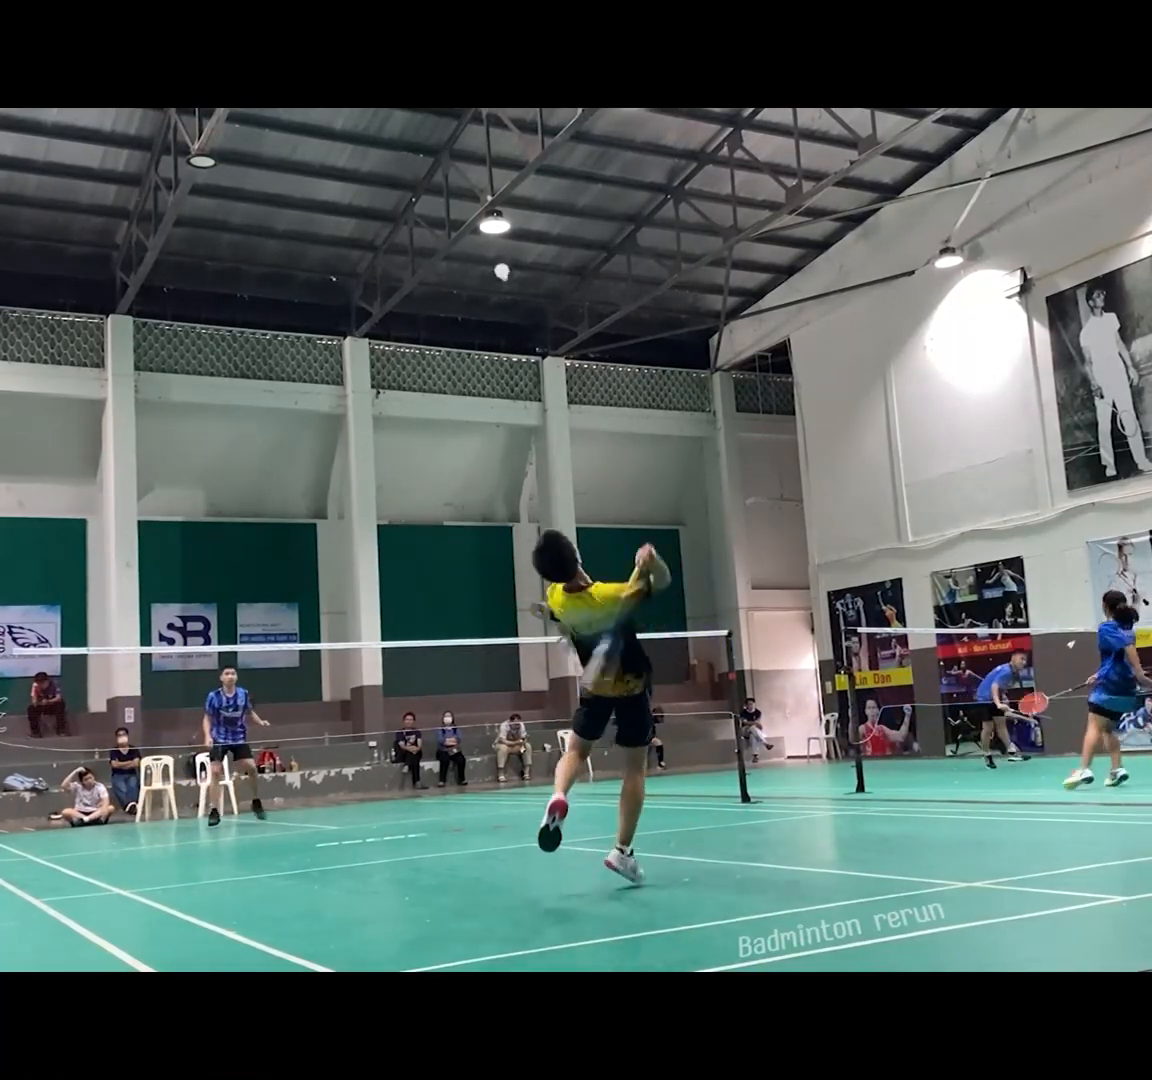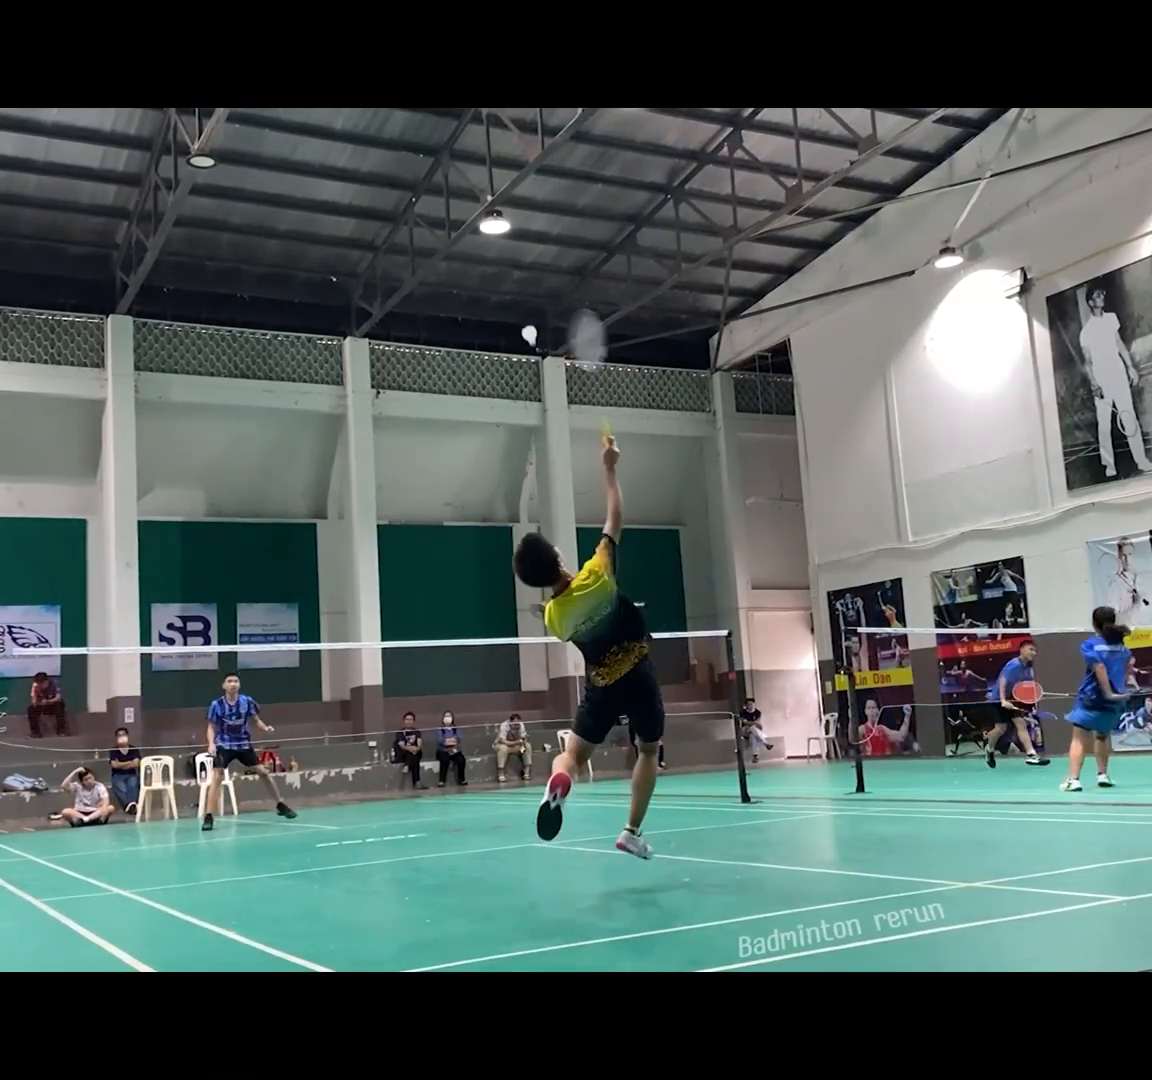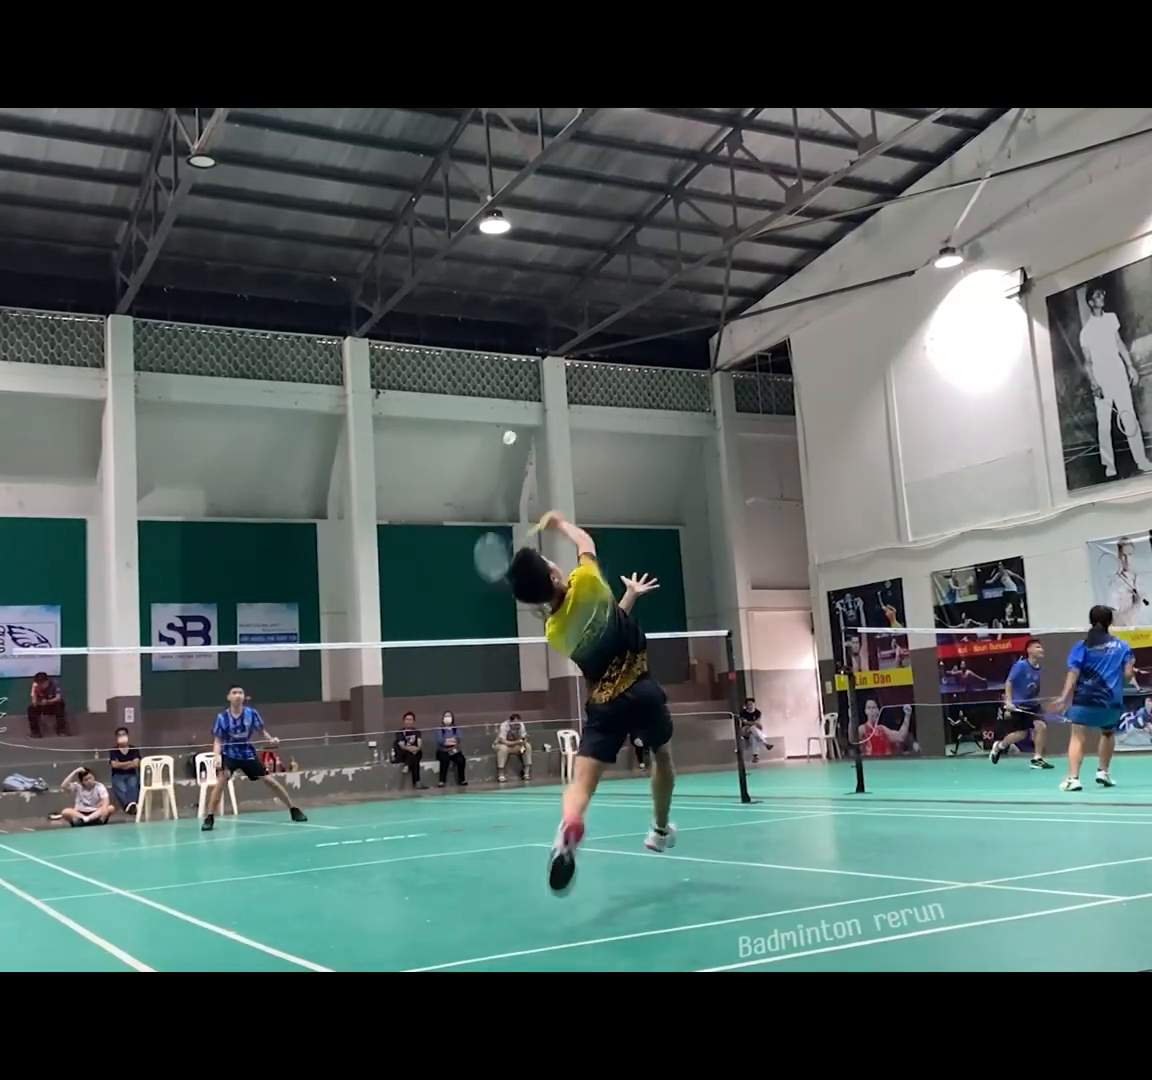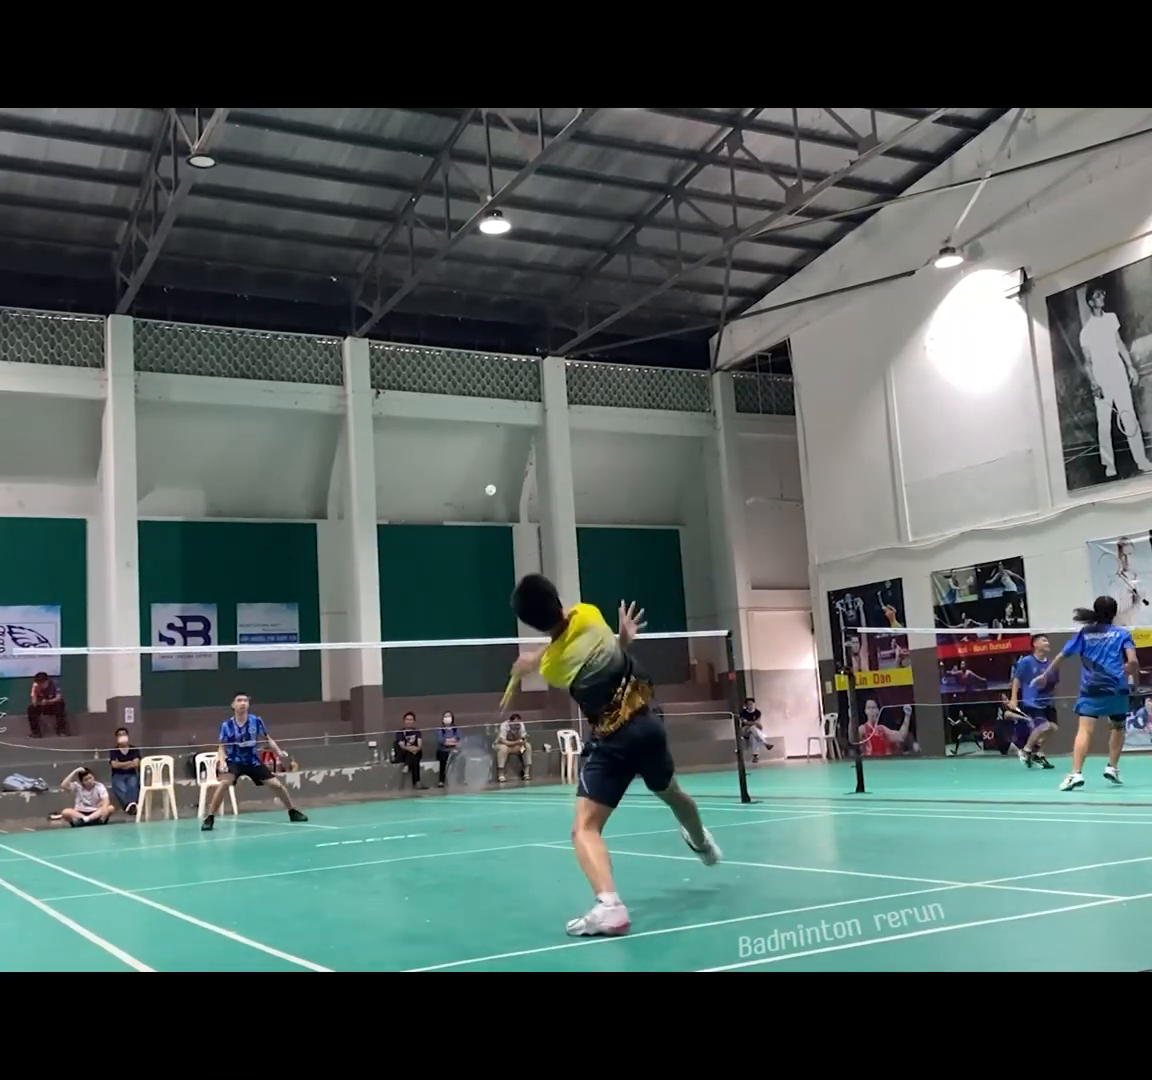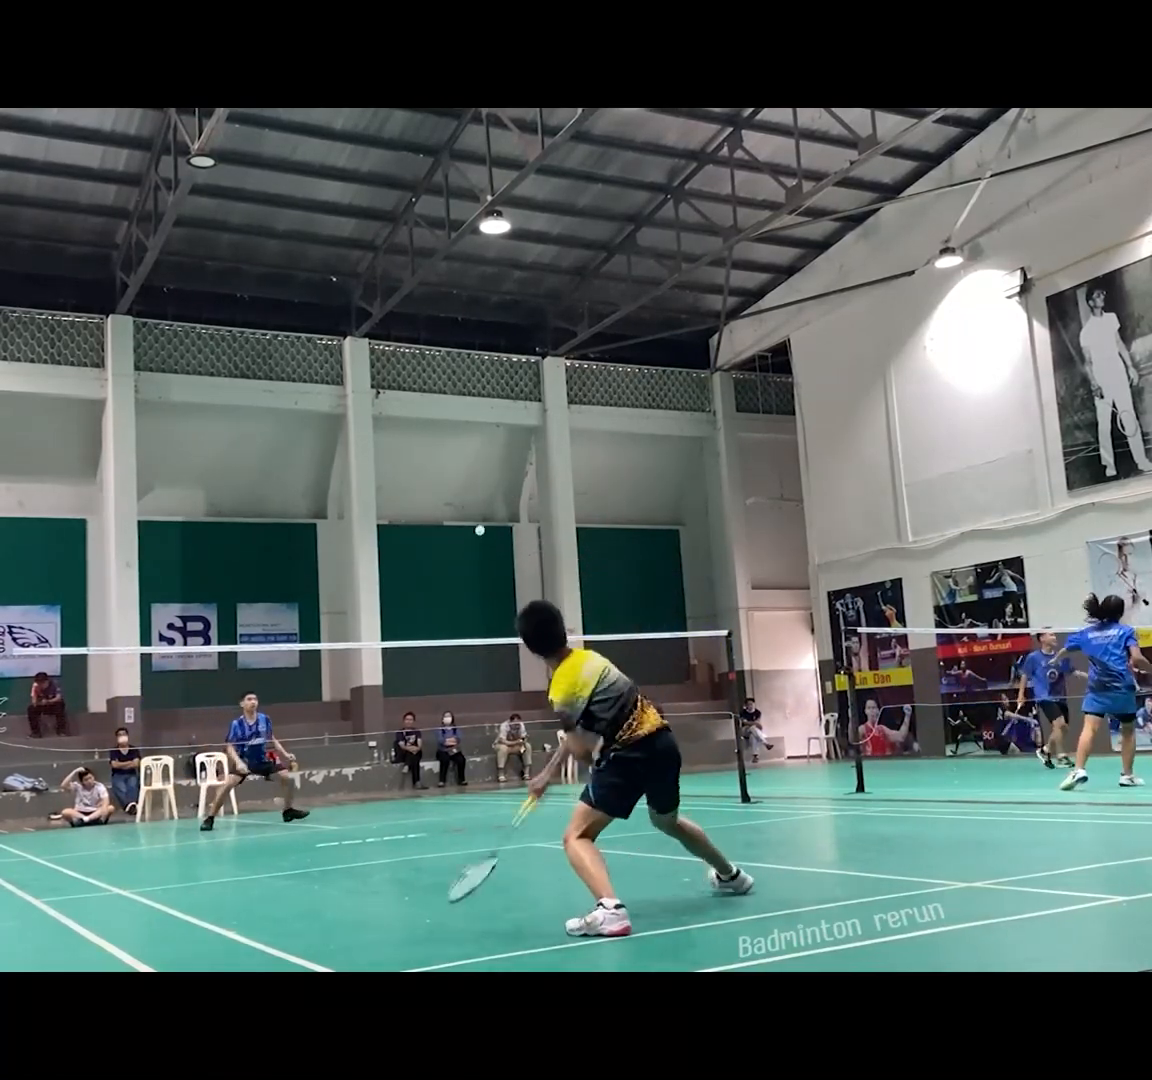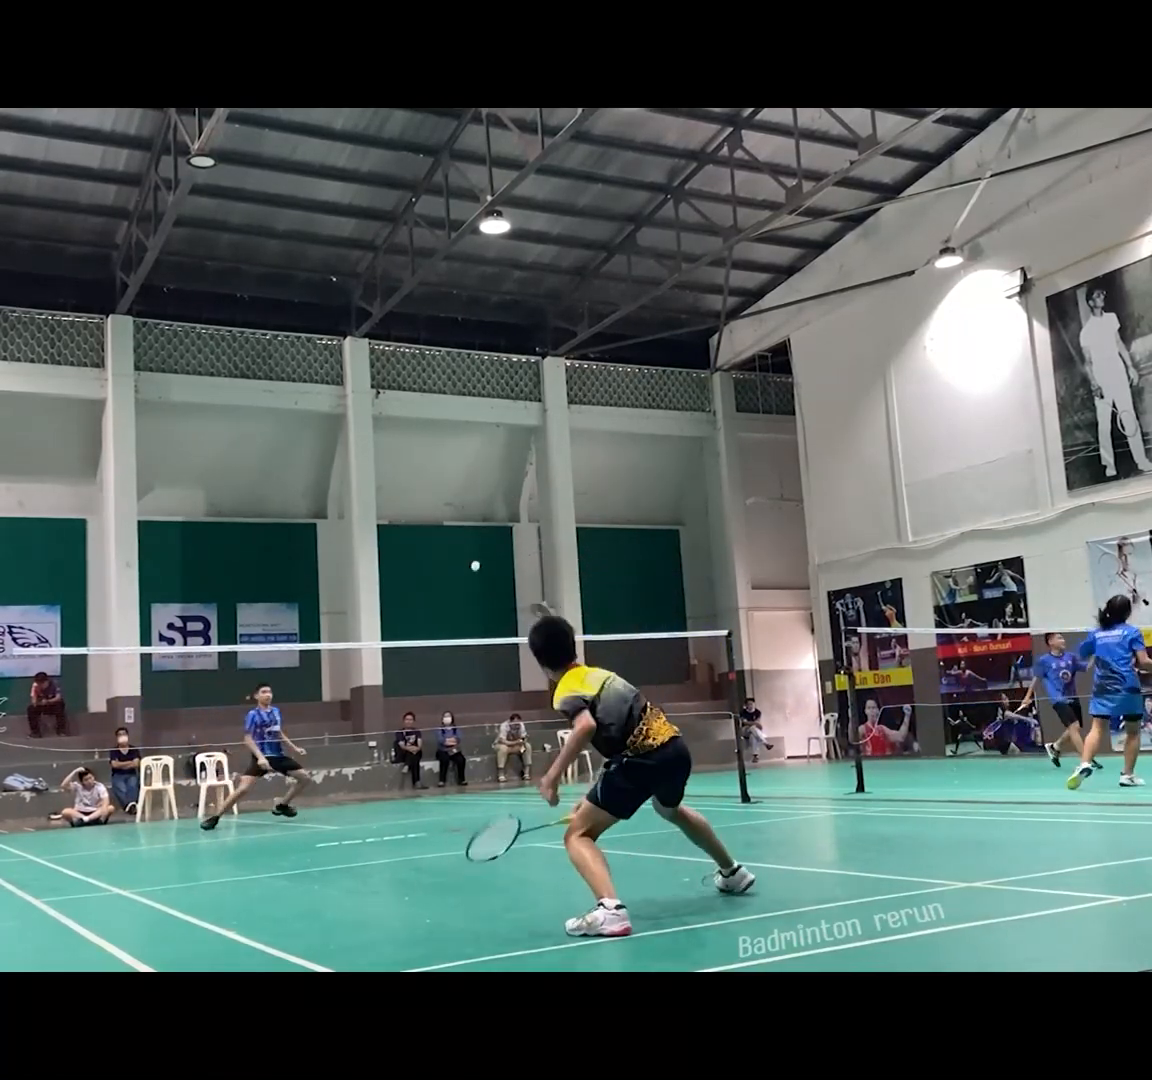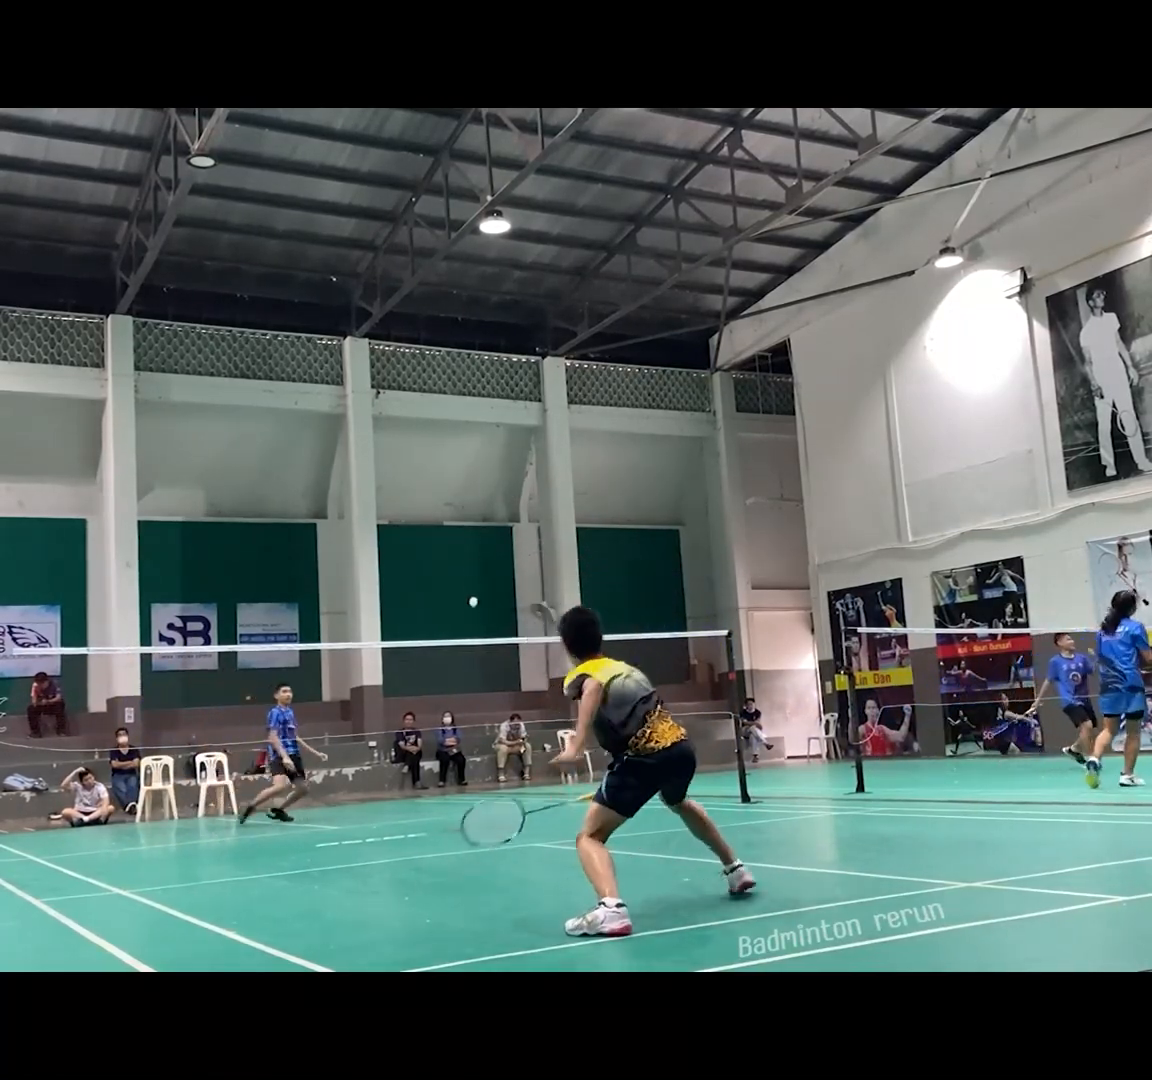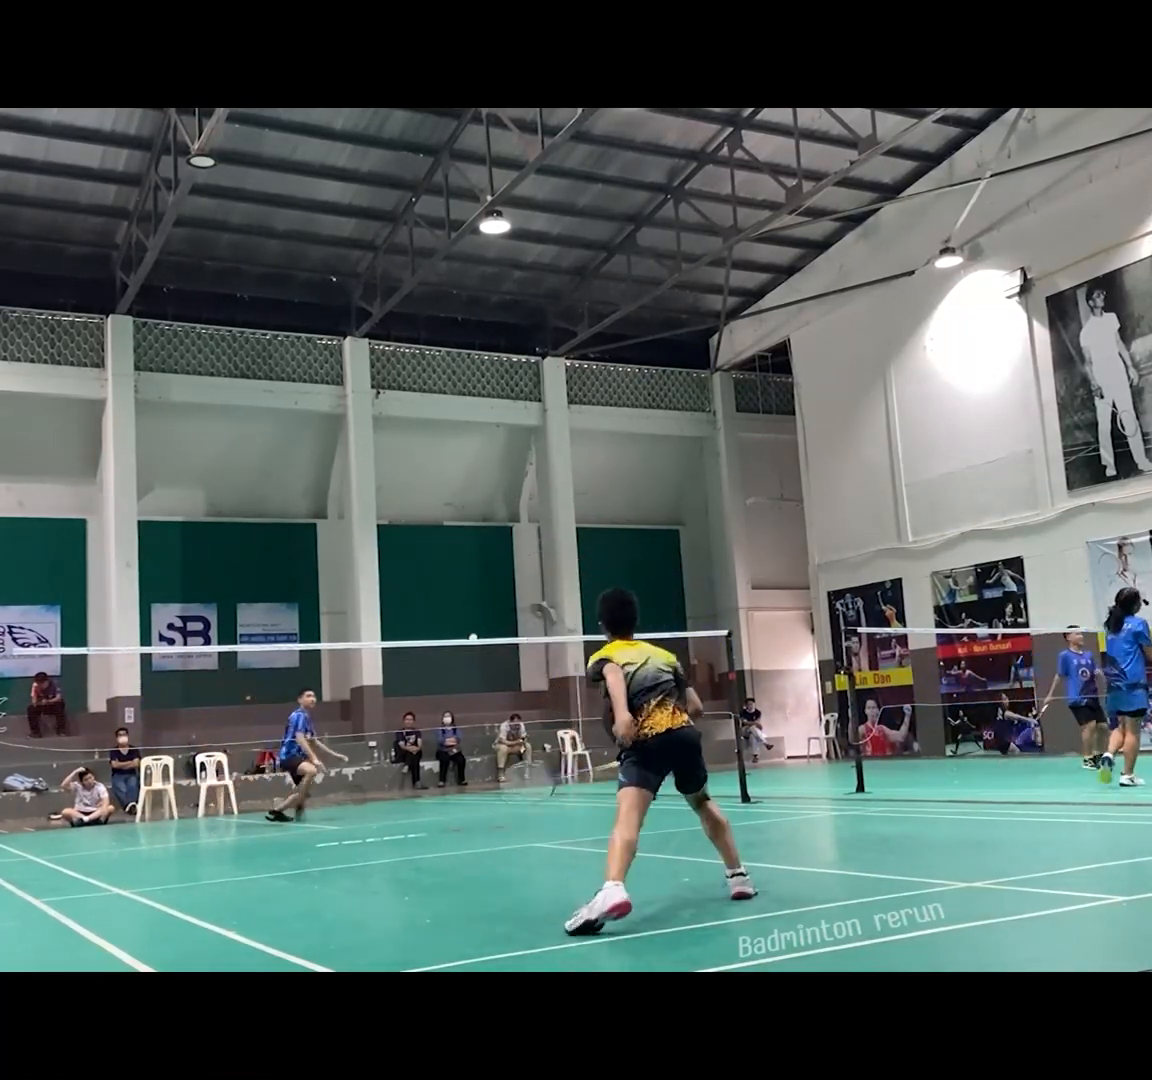
dt=0.1s
person 1, frame 1
left shoulder: (556, 600)
right shoulder: (614, 596)
right elbow: (662, 581)
right wrist: (650, 562)
left hip: (595, 688)
right hip: (630, 691)
left knee: (575, 752)
right knee: (634, 771)
left ankle: (558, 797)
right ankle: (622, 852)
person 1, frame 2
left shoulder: (554, 617)
right shoulder: (595, 578)
right elbow: (615, 518)
right wrist: (611, 468)
left hip: (601, 687)
right hip: (638, 675)
left knee: (572, 757)
right knee: (649, 755)
left ankle: (558, 781)
right ankle: (632, 832)
person 1, frame 3
left shoulder: (556, 634)
right shoulder: (585, 580)
right elbow: (586, 542)
left wrist: (629, 596)
right wrist: (561, 523)
left hip: (606, 704)
right hip: (643, 690)
left knee: (581, 784)
right knee: (662, 755)
left ankle: (569, 830)
right ankle: (660, 829)
person 1, frame 4
left shoulder: (550, 667)
right shoulder: (588, 616)
left hip: (612, 739)
right hip: (649, 725)
left knee: (586, 829)
right knee: (670, 793)
left ankle: (610, 906)
right ankle: (702, 844)
person 1, frame 5
left shoulder: (561, 691)
right shoulder: (586, 658)
left elbow: (583, 748)
left wrist: (547, 776)
left hip: (628, 754)
right hip: (662, 742)
left knee: (576, 838)
right knee: (668, 821)
left ankle: (611, 910)
right ankle: (729, 875)
person 1, frame 6
left shoulder: (566, 693)
right shoulder: (599, 674)
left elbow: (586, 726)
left wrist: (554, 775)
left hip: (640, 757)
right hip: (675, 747)
left knee: (577, 835)
right knee: (673, 810)
left ankle: (610, 911)
right ankle: (732, 870)
person 1, frame 7
left shoulder: (578, 678)
right shoulder: (626, 668)
left elbow: (592, 691)
left wrist: (576, 744)
left hip: (643, 758)
right hip: (680, 748)
left knee: (589, 837)
right knee: (681, 805)
left ankle: (611, 909)
right ankle: (736, 871)
person 1, frame 8
left shoulder: (603, 656)
right shoulder: (663, 654)
left elbow: (613, 675)
right elbow: (695, 705)
left wrist: (621, 715)
left hip: (642, 739)
right hip: (686, 734)
left knee: (627, 822)
right knee: (701, 803)
left ankle: (612, 894)
right ankle: (738, 876)
